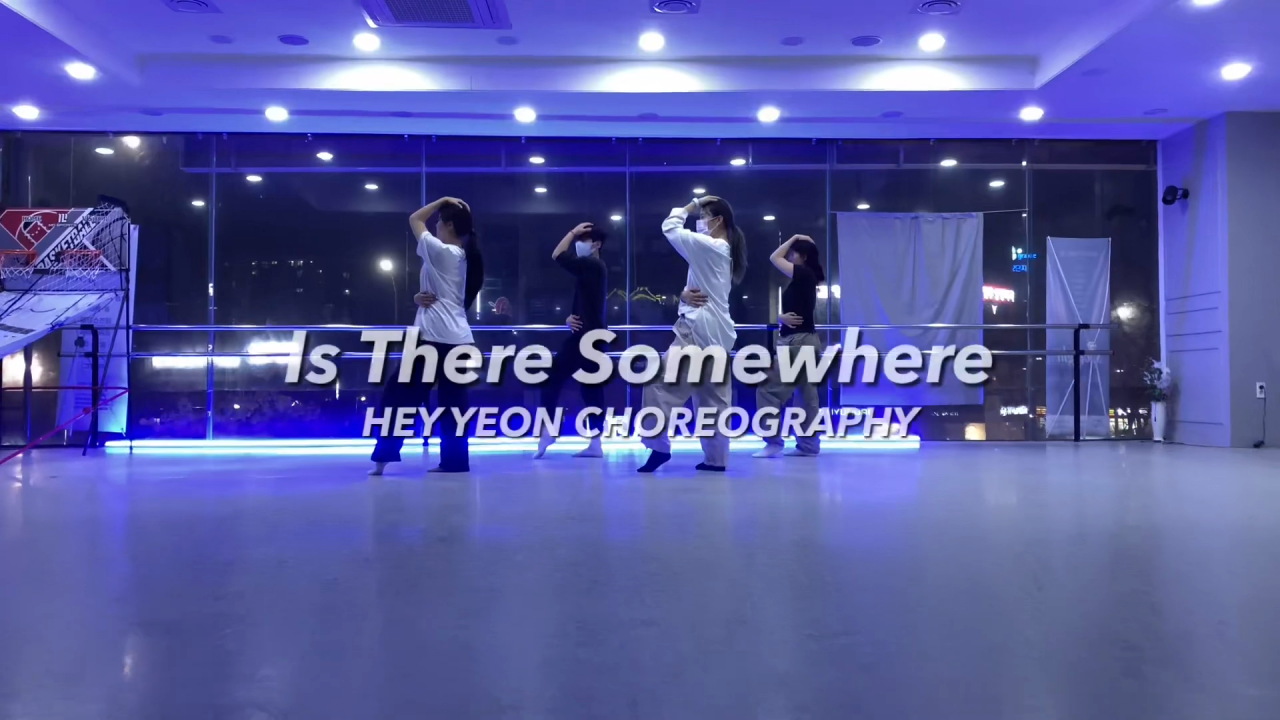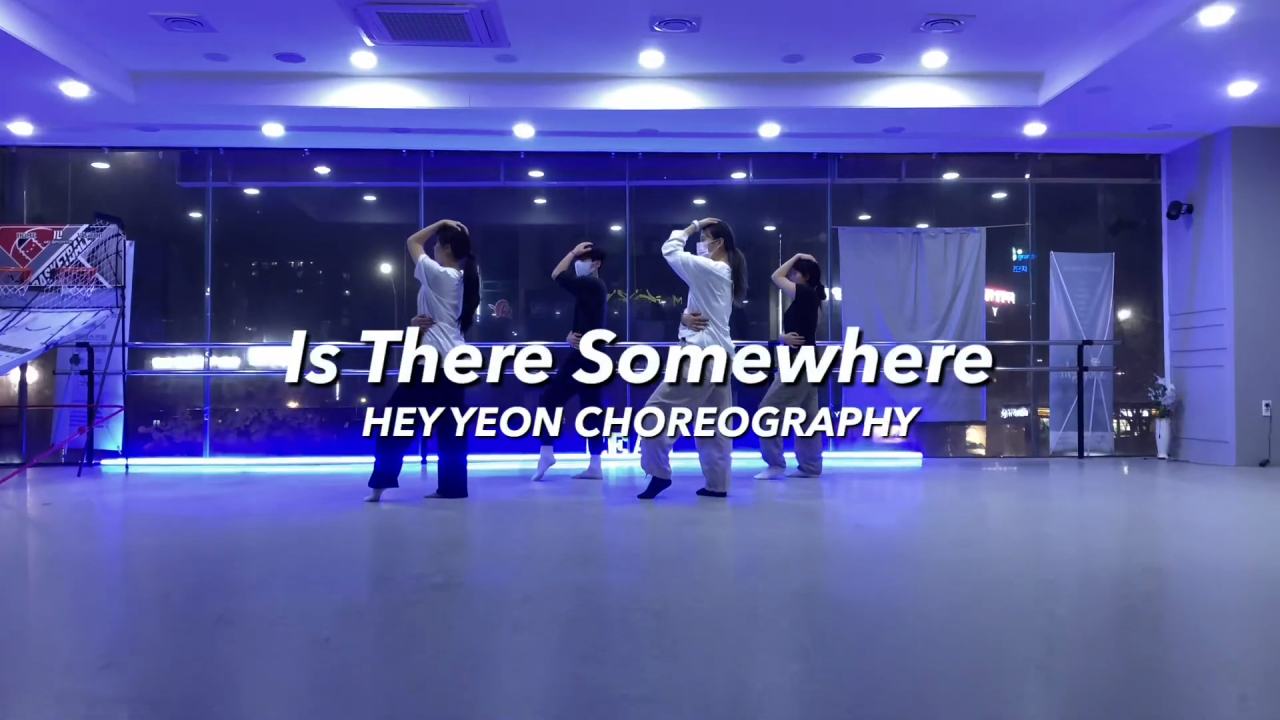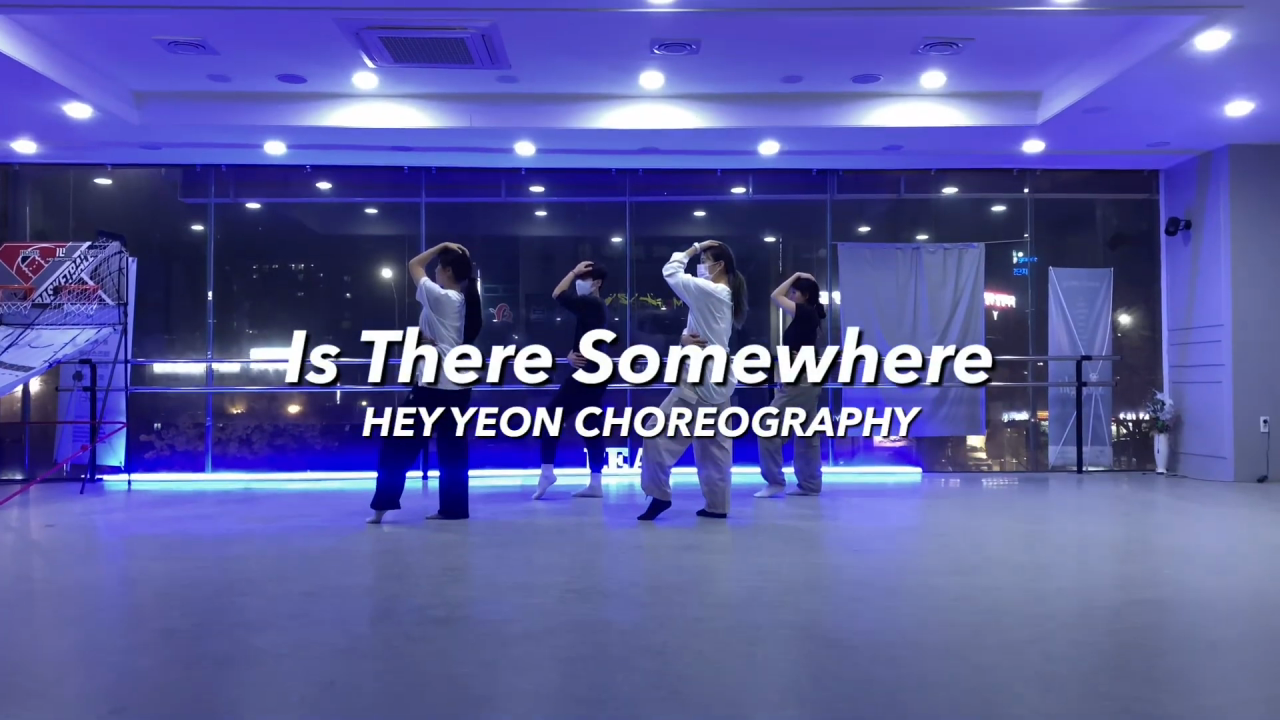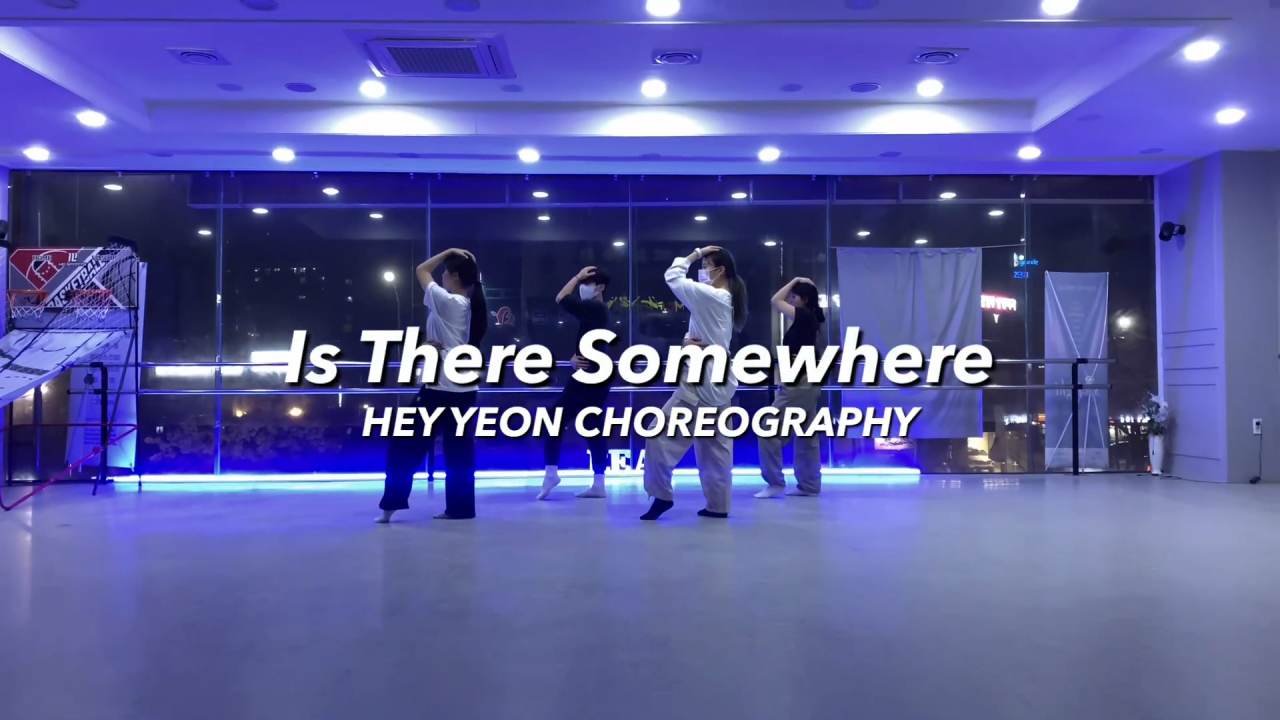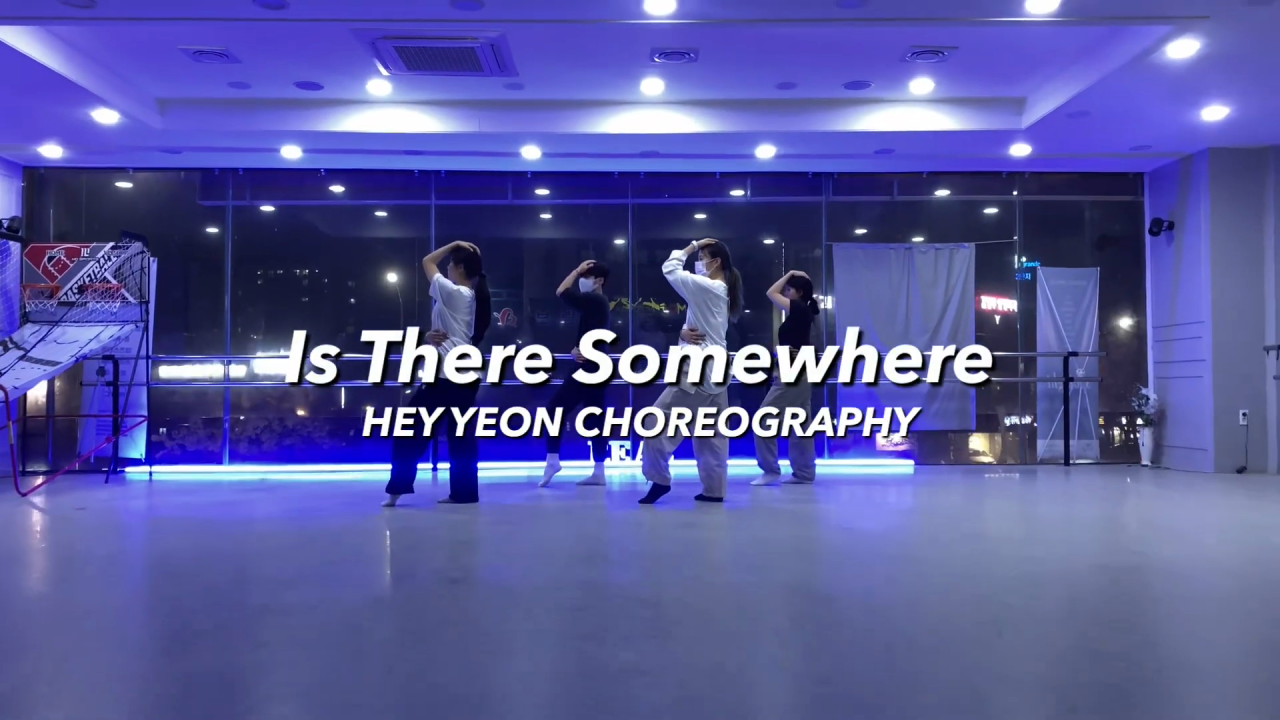
dt=0.4s
person 1, frame 1
left shoulder: (439, 251)
right shoulder: (464, 257)
left elbow: (415, 219)
left wrist: (443, 201)
right wrist: (421, 298)
left hip: (435, 338)
right hip: (458, 339)
left knee: (397, 395)
right knee: (452, 402)
left ankle: (383, 458)
right ankle: (454, 461)
person 1, frame 2
left shoulder: (437, 274)
right shoulder: (462, 279)
left elbow: (413, 241)
left wrist: (441, 223)
right wrist: (420, 322)
right knee: (450, 427)
left ankle: (381, 484)
right ankle: (452, 486)
person 1, frame 3
left shoulder: (438, 297)
right shoulder: (464, 301)
left elbow: (414, 264)
left wrist: (442, 246)
right wrist: (423, 343)
left hip: (435, 384)
right hip: (458, 384)
left knee: (399, 443)
right knee: (452, 448)
left ankle: (383, 505)
right ankle: (453, 507)
person 1, frame 4
left shoulder: (445, 301)
right shoulder: (470, 305)
left elbow: (421, 270)
left wrist: (448, 252)
right wrist: (431, 346)
left hip: (441, 386)
right hip: (464, 387)
left knee: (406, 443)
right knee: (458, 448)
left ankle: (392, 505)
right ankle: (459, 506)
person 1, frame 5
left shoulder: (451, 292)
right shoulder: (474, 297)
left elbow: (427, 262)
left wrist: (454, 245)
right wrist: (434, 336)
left hip: (446, 375)
right knee: (460, 435)
left ankle: (397, 489)
right ankle: (463, 491)
person 2, frame 1
left shoulder: (707, 247)
right shoulder: (725, 252)
left elbow: (670, 228)
left wrist: (693, 204)
right wrist: (686, 294)
left hip: (700, 332)
right hip: (719, 333)
left knee: (658, 385)
right knee: (714, 399)
left ankle: (659, 447)
right ankle: (716, 459)
person 2, frame 2
left shoulder: (708, 269)
right shoulder: (726, 274)
left elbow: (670, 250)
left wrist: (693, 225)
right wrist: (686, 316)
left knee: (658, 410)
left ankle: (659, 473)
right ankle: (717, 484)
person 2, frame 3
left shoulder: (709, 291)
right shoulder: (726, 297)
left elbow: (671, 272)
left wrist: (694, 248)
right wrist: (685, 338)
left hip: (700, 379)
right hip: (718, 378)
left knee: (659, 433)
right knee: (714, 445)
left ankle: (659, 494)
right ankle: (717, 505)
person 2, frame 4
left shoulder: (709, 296)
right shoulder: (727, 301)
left elbow: (673, 277)
left wrist: (696, 253)
right wrist: (687, 341)
left hip: (702, 382)
right hip: (720, 381)
left knee: (660, 434)
right knee: (715, 446)
left ankle: (662, 495)
right ankle: (718, 505)
person 2, frame 5
left shoulder: (706, 287)
right shoulder: (723, 292)
left elbow: (670, 269)
left wrist: (693, 246)
right wrist: (685, 332)
right knee: (711, 433)
left ankle: (659, 480)
right ankle: (714, 489)
person 3, frame 1
left shoulder: (591, 265)
right shoulder: (593, 269)
left elbow: (557, 255)
left wrist: (572, 232)
right wrist: (570, 318)
left hip: (585, 337)
left knee: (551, 379)
right knee: (592, 389)
left ankle: (547, 431)
right ankle: (595, 444)
person 3, frame 2
left shoulder: (590, 284)
right shoulder: (592, 289)
left elbow: (557, 275)
left wrist: (573, 251)
right wrist: (571, 337)
left hip: (584, 357)
left knee: (549, 399)
right knee: (591, 409)
left ankle: (546, 452)
right ankle: (595, 465)
person 3, frame 3
left shoulder: (591, 303)
right shoulder: (594, 307)
left elbow: (558, 294)
right elbow: (581, 343)
left wrist: (574, 271)
right wrist: (571, 355)
right knee: (592, 428)
left ankle: (547, 472)
right ankle: (595, 483)
person 3, frame 4
left shoulder: (594, 307)
right shoulder: (597, 311)
left elbow: (561, 298)
left wrist: (577, 276)
right wrist: (575, 358)
right knee: (595, 430)
left ankle: (551, 473)
right ankle: (598, 484)
person 3, frame 5
left shoulder: (594, 300)
right shoulder: (597, 304)
left elbow: (561, 292)
left wrist: (577, 269)
right wrist: (575, 350)
left knee: (555, 409)
right knee: (594, 419)
left ankle: (552, 460)
right ankle: (598, 472)
person 4, frame 1
left shoulder: (804, 274)
right shoulder: (803, 280)
left elbow: (774, 258)
right elbow: (793, 309)
left wrist: (794, 238)
right wrist: (782, 317)
left hip: (798, 343)
right hip: (805, 342)
left knee: (767, 389)
right knee: (807, 396)
left ankle: (774, 442)
right ankle: (808, 445)
person 4, frame 2
left shoulder: (806, 294)
right shoulder: (805, 299)
left elbow: (776, 277)
right elbow: (794, 329)
left wrist: (797, 257)
right wrist: (784, 338)
right knee: (808, 417)
left ankle: (776, 464)
right ankle: (810, 466)
person 4, frame 3
left shoulder: (806, 312)
right shoulder: (806, 317)
left elbow: (776, 296)
right elbow: (790, 349)
left wrist: (796, 276)
left hip: (799, 383)
right hip: (806, 381)
right knee: (807, 435)
left ankle: (775, 482)
right ankle: (810, 484)
person 4, frame 4
left shoulder: (805, 316)
right shoulder: (807, 321)
left elbow: (776, 300)
right elbow: (788, 351)
left wrist: (795, 280)
left hip: (799, 384)
right hip: (806, 383)
right knee: (806, 436)
left ankle: (775, 483)
right ankle: (809, 484)
person 4, frame 5
left shoulder: (800, 309)
right shoulder: (802, 314)
left elbow: (771, 293)
right elbow: (784, 342)
left wrist: (790, 274)
right wrist: (779, 350)
right hip: (800, 374)
left ankle: (770, 471)
right ankle: (804, 473)
